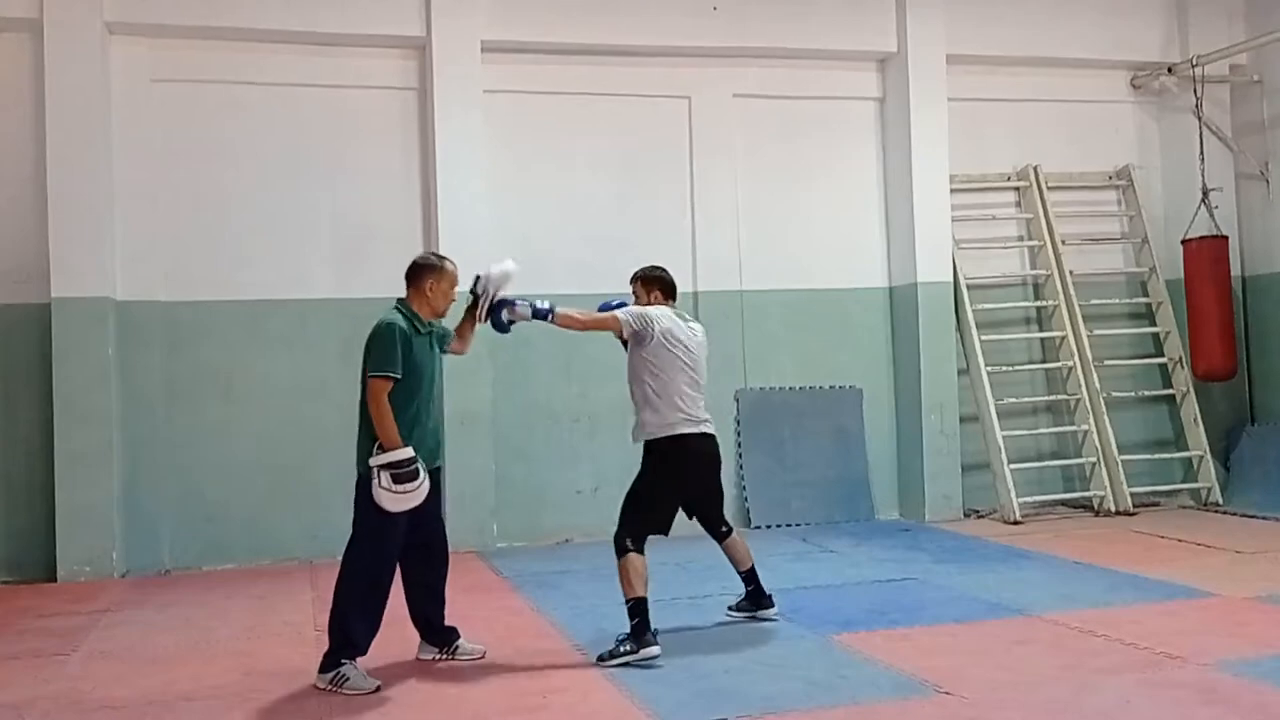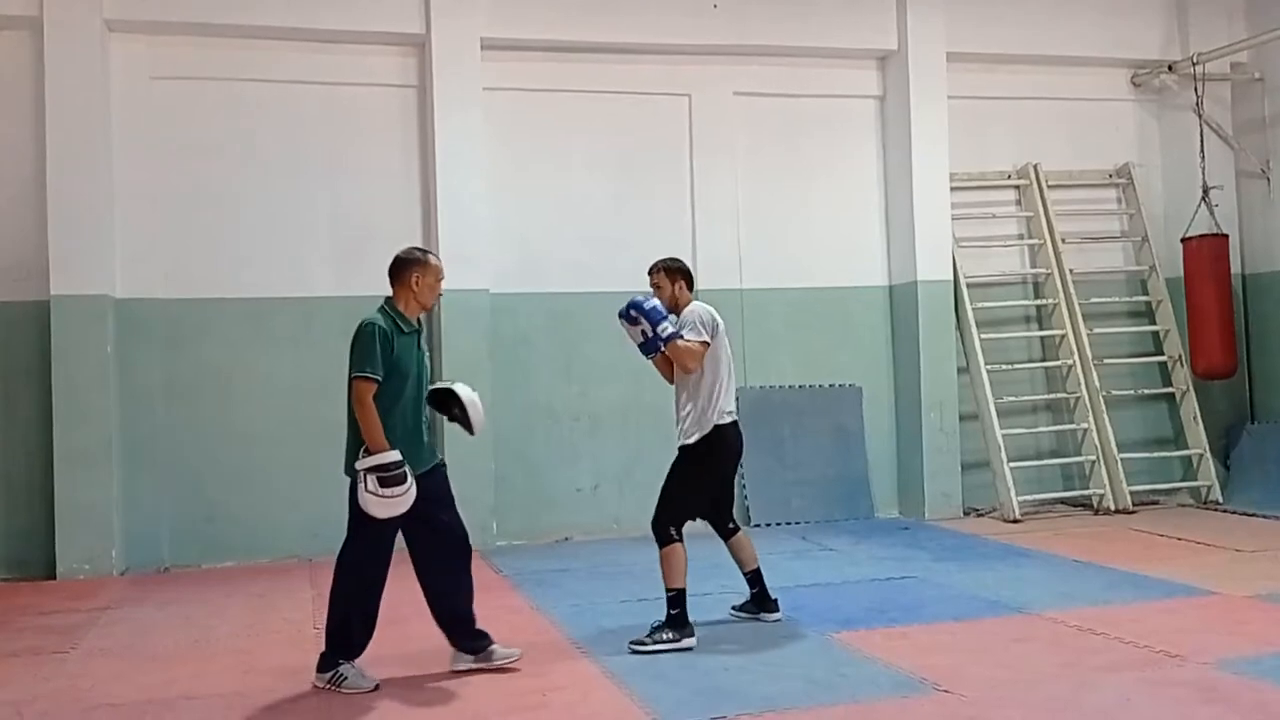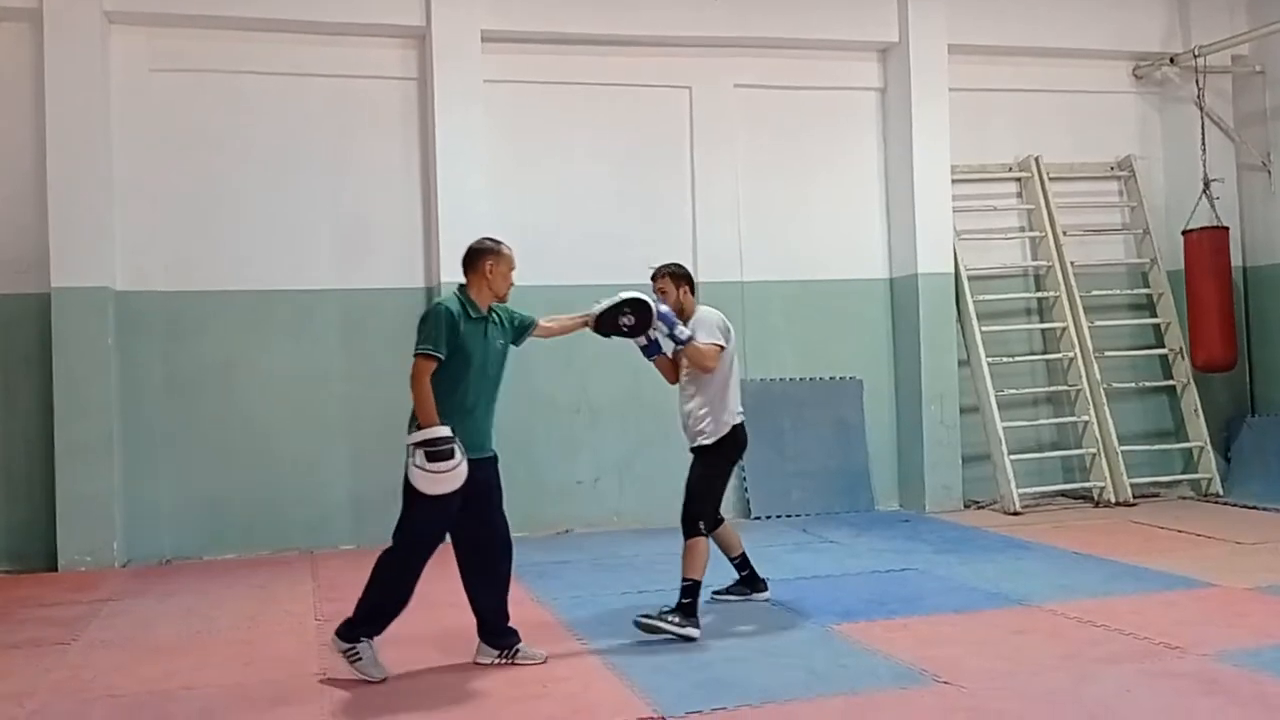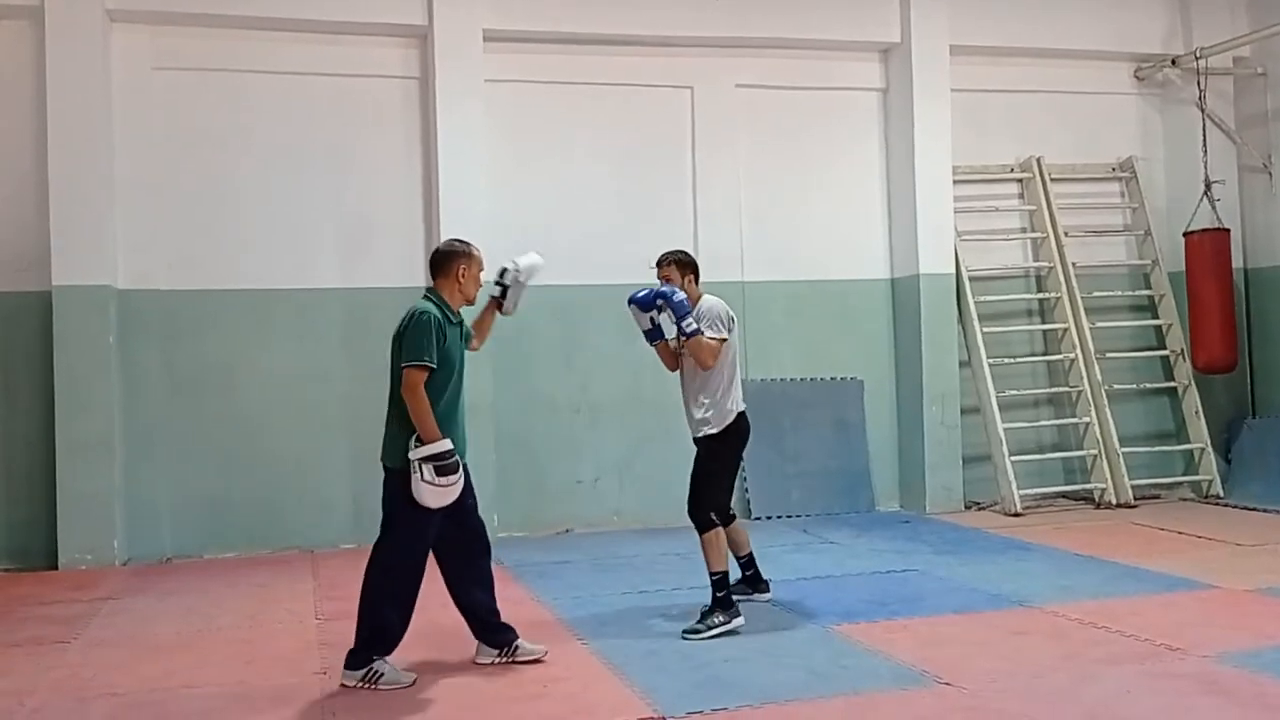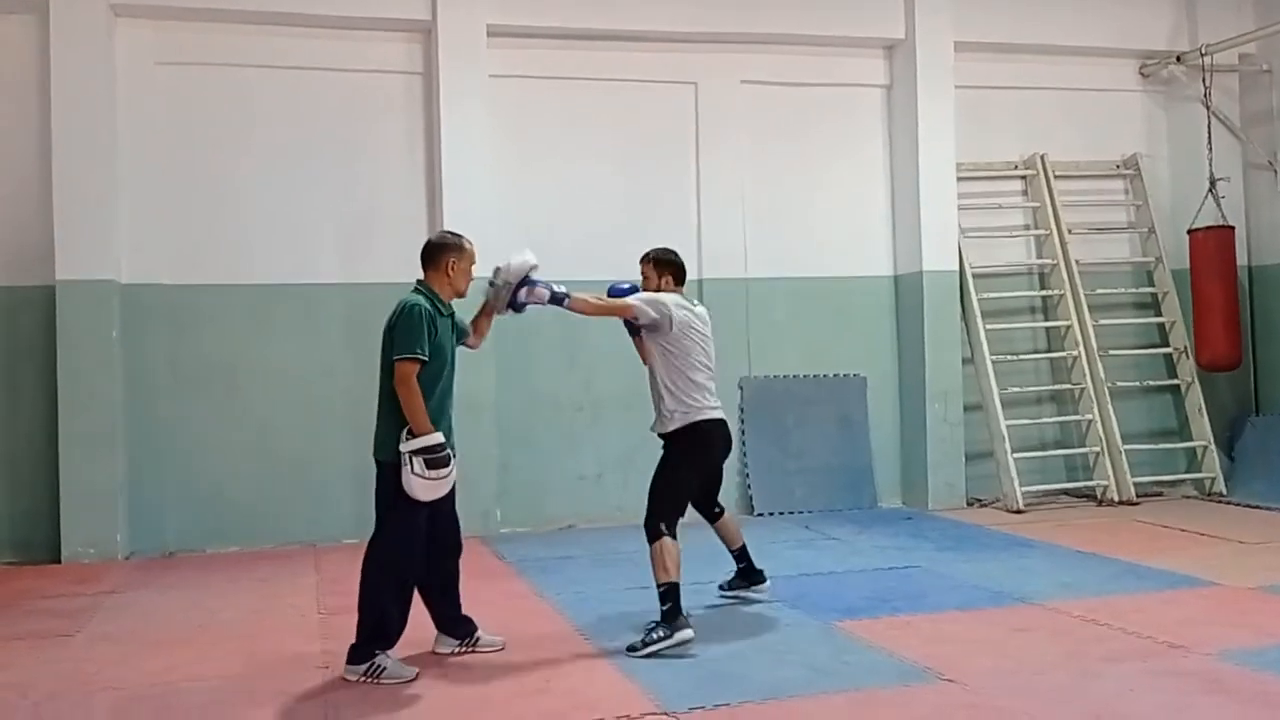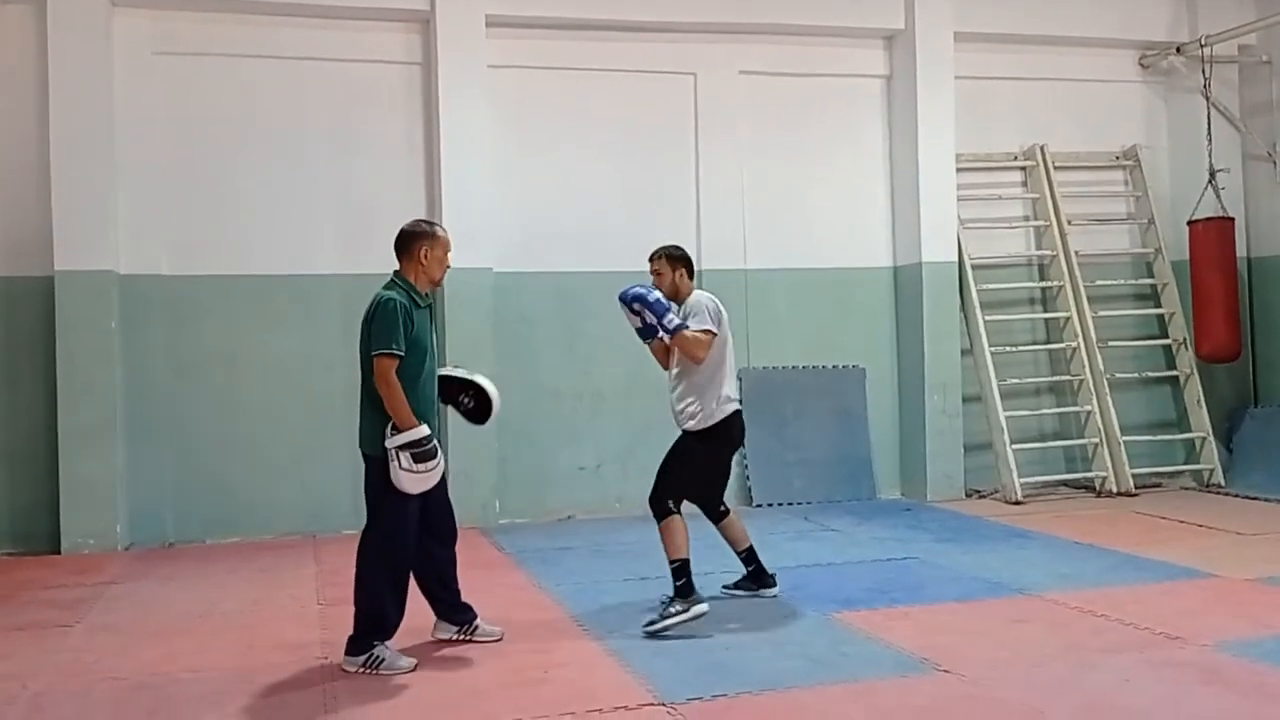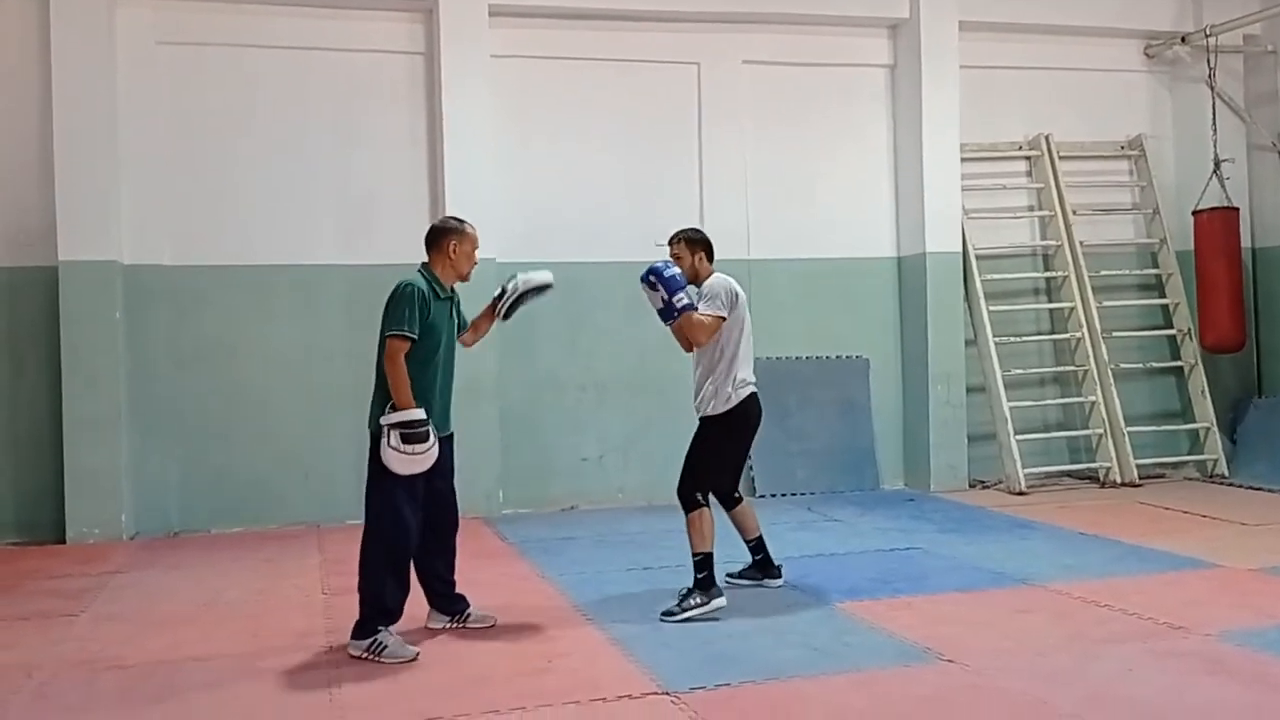
dt=0.5s
person 1, frame 1
left shoulder: (429, 330)
right shoulder: (394, 329)
left elbow: (459, 342)
right elbow: (376, 396)
left wrist: (476, 308)
right wrist: (397, 455)
left hip: (423, 465)
left knee: (429, 553)
right knee: (371, 561)
left ankle: (435, 637)
right ankle: (337, 661)
person 1, frame 2
left shoulder: (415, 330)
right shoulder: (375, 330)
right elbow: (362, 398)
right wrist: (383, 460)
left hip: (425, 467)
left knee: (450, 552)
right knee: (364, 566)
left ankle: (470, 646)
right ankle: (335, 663)
person 1, frame 3
left shoulder: (500, 320)
right shoulder: (445, 313)
left elbow: (546, 327)
right elbow: (421, 376)
left wrist: (594, 318)
left hip: (479, 456)
left knee: (492, 548)
right knee: (412, 546)
left ankle: (497, 640)
right ankle: (355, 634)
person 1, frame 4
left shoulder: (449, 318)
right shoulder: (426, 317)
left elbow: (472, 342)
right elbow: (412, 386)
left wrist: (494, 306)
right wrist: (436, 447)
left hip: (447, 458)
right hip: (417, 461)
left knee: (470, 548)
right knee: (400, 557)
left ankle: (495, 640)
right ankle: (364, 661)
person 1, frame 5
left shoulder: (441, 311)
right shoulder: (416, 310)
left elbow: (471, 339)
right elbow: (405, 379)
left wrist: (493, 304)
right wrist: (427, 439)
left hip: (432, 450)
right hip: (407, 453)
left knee: (443, 543)
right knee: (396, 550)
left ankle: (454, 630)
right ankle: (366, 655)
person 1, frame 6
left shoulder: (419, 303)
right shoulder: (391, 304)
right elbow: (384, 374)
left wrist: (445, 383)
right wrist: (412, 433)
right hip: (394, 447)
left knee: (438, 530)
right knee: (389, 541)
left ankle: (454, 616)
right ankle: (365, 646)
person 1, frame 7
left shoulder: (448, 297)
right shoulder: (412, 291)
left elbow: (465, 337)
right elbow: (393, 357)
left wrist: (498, 307)
left hip: (438, 431)
left knee: (440, 521)
right knee: (394, 527)
left ankle: (446, 606)
right ankle: (371, 630)
person 2, frame 1
left shoulder: (647, 318)
right shoulder: (695, 330)
left elbow: (588, 321)
left wrist: (533, 310)
right wrist: (628, 340)
left hip: (669, 447)
right hip: (704, 444)
left knee: (629, 536)
right knee: (717, 523)
left ankle: (640, 634)
right ankle: (759, 598)
person 2, frame 2
left shoulder: (698, 314)
right shoulder: (688, 320)
left elbow: (689, 361)
right elbow: (672, 373)
left wrist: (661, 322)
right wrist: (644, 336)
left hip: (709, 437)
right hip: (719, 436)
left knee: (666, 523)
right knee: (723, 521)
left ankle: (677, 623)
right ankle: (763, 599)
person 2, frame 3
left shoulder: (708, 318)
right shoulder: (688, 327)
left elbow: (708, 362)
right elbow: (674, 375)
left wrist: (674, 328)
right wrist: (647, 340)
left hip: (722, 435)
right hip: (710, 437)
left knee: (694, 517)
right knee: (706, 514)
left ankle: (685, 612)
right ankle: (751, 581)
person 2, frame 4
left shoulder: (713, 309)
right shoulder: (689, 314)
left elbow: (707, 359)
right elbow: (673, 362)
left wrist: (682, 317)
right wrist: (650, 325)
left hip: (723, 426)
right hip: (711, 429)
left knee: (703, 510)
right knee: (718, 510)
left ankle: (723, 607)
right ankle: (753, 580)
person 2, frame 5
left shoulder: (661, 305)
right shoulder: (694, 311)
left elbow: (605, 307)
left wrist: (549, 293)
right wrist: (634, 327)
left hip: (692, 434)
right hip: (713, 430)
left knee: (659, 521)
right knee: (708, 505)
left ankle: (671, 619)
right ankle: (750, 575)
person 2, frame 6
left shoulder: (701, 302)
right shoulder: (684, 310)
left elbow: (698, 351)
right elbow: (669, 362)
left wrist: (666, 317)
right wrist: (644, 325)
left hip: (711, 424)
right hip: (716, 424)
left knee: (664, 499)
right knee: (711, 503)
left ankle: (684, 594)
right ankle: (759, 576)
person 2, frame 7
left shoulder: (719, 286)
right shoulder: (710, 291)
left elbow: (701, 334)
right elbow: (691, 343)
left wrist: (678, 293)
right wrist: (665, 306)
left hip: (729, 408)
right hip: (736, 407)
left knee: (692, 491)
right knee: (725, 490)
left ankle: (705, 587)
right ankle: (764, 565)
